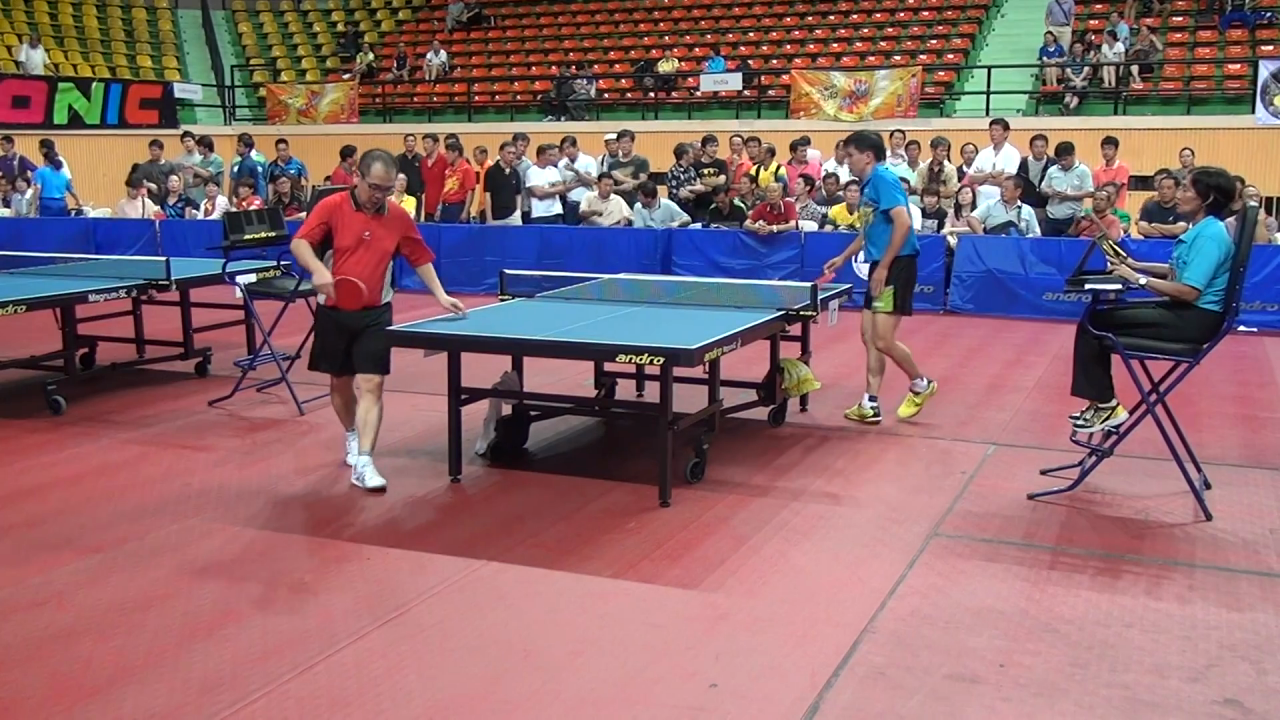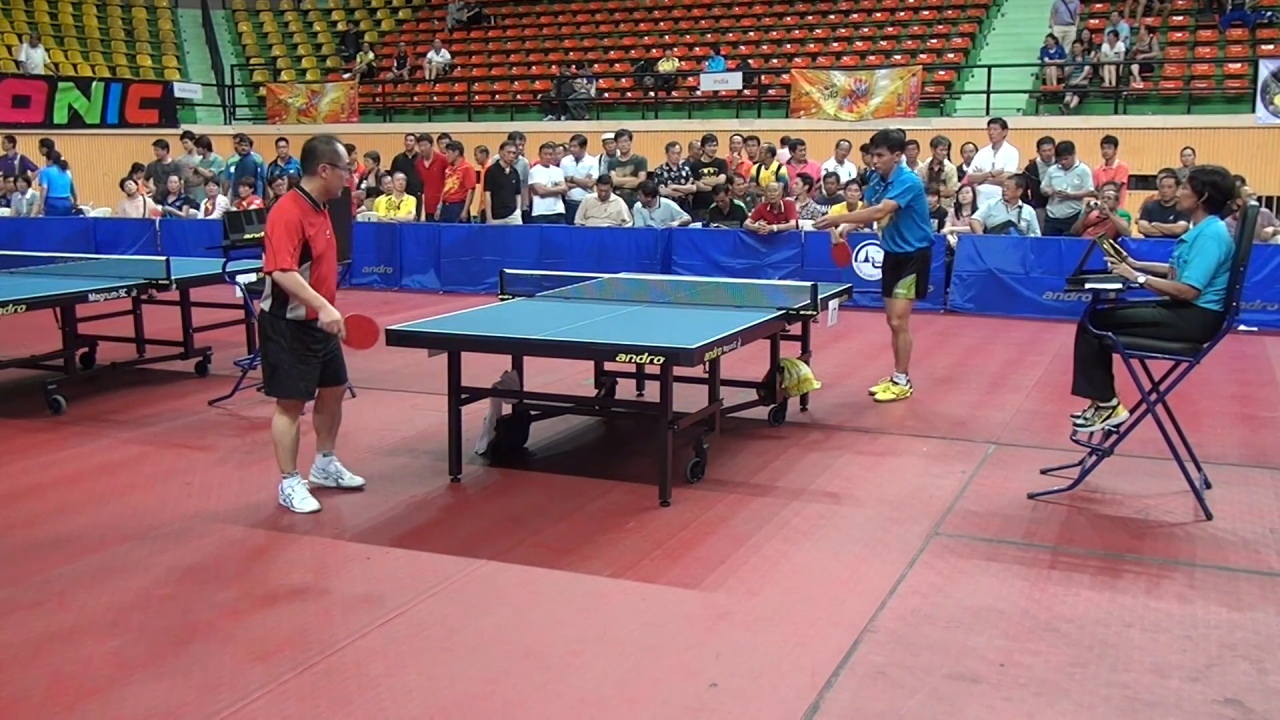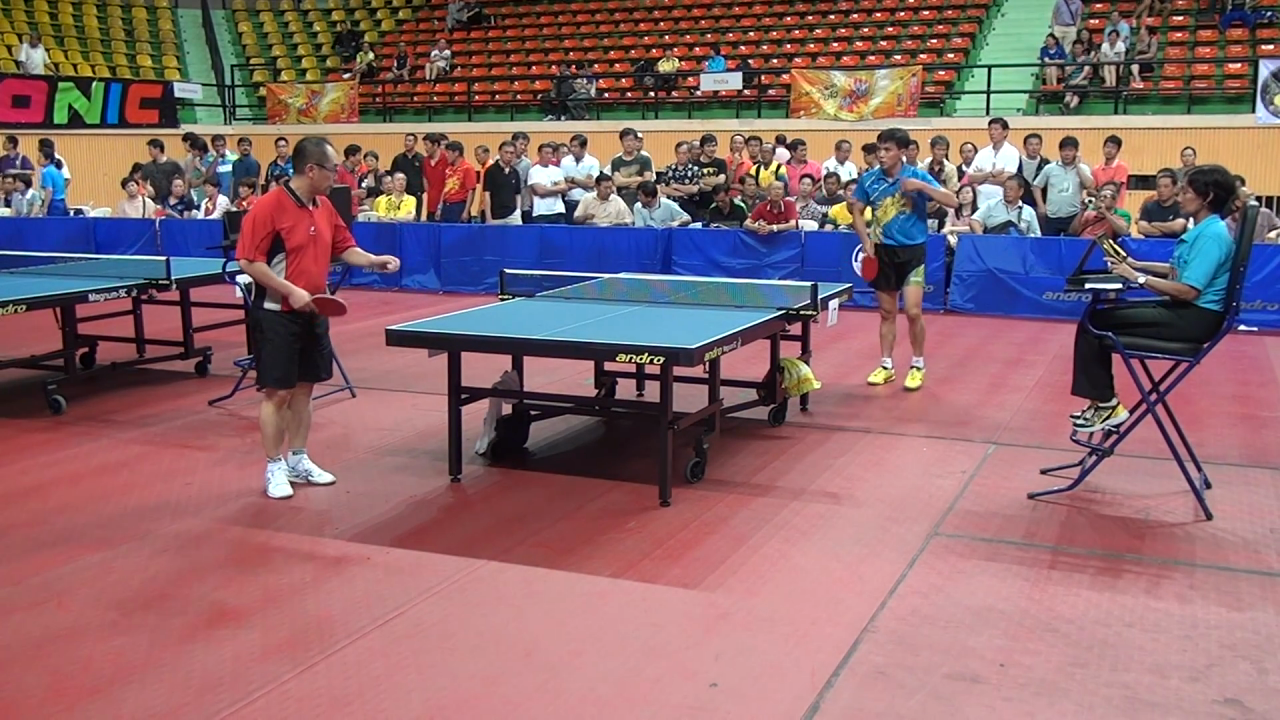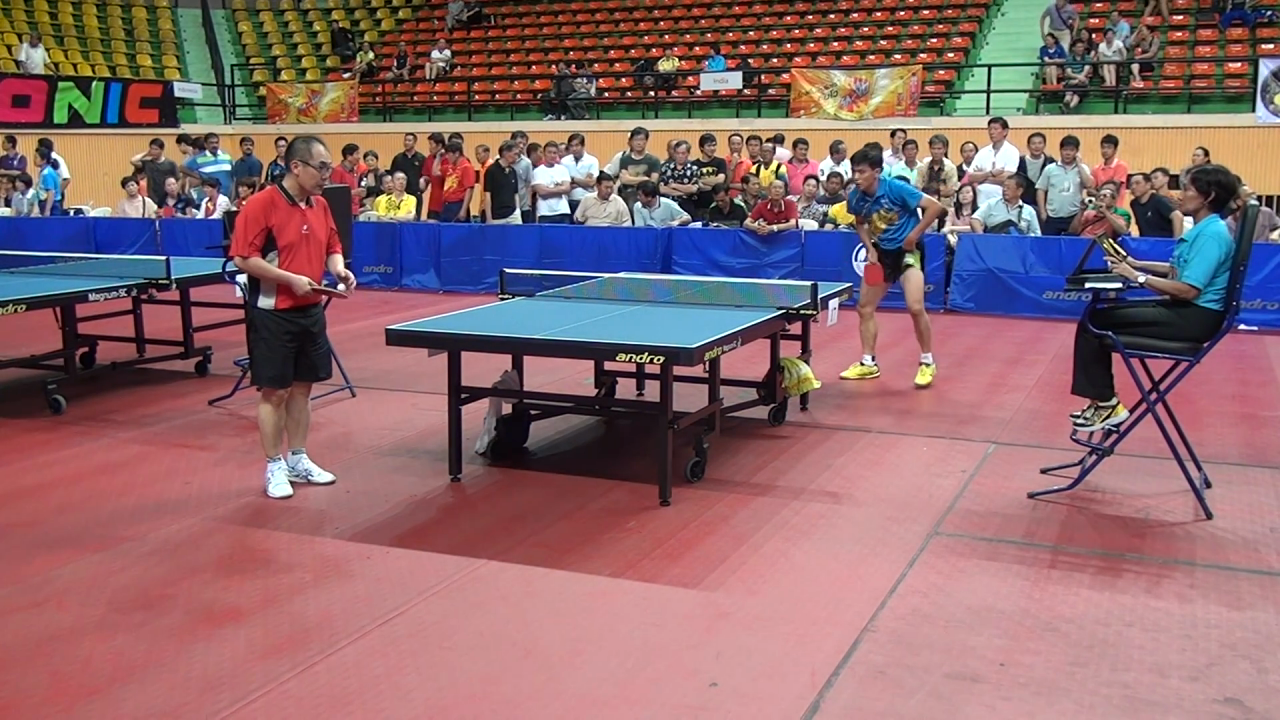
dt=1s
person 1, frame 1
left shoulder: (398, 217)
right shoulder: (331, 207)
left elbow: (420, 258)
right elbow: (299, 243)
left wrist: (440, 293)
right wrist: (318, 270)
left hip: (375, 313)
right hip: (334, 311)
left knee: (370, 387)
right knee: (340, 383)
left ankle: (363, 464)
right ankle: (352, 436)
person 1, frame 2
left shoulder: (320, 206)
right shoulder: (288, 212)
right elbow: (282, 273)
left wrist: (326, 308)
right wrist: (323, 308)
left hip: (320, 320)
right hip: (290, 324)
left knee: (334, 389)
right knee: (290, 404)
left ankle: (325, 465)
right ankle: (290, 483)
person 1, frame 3
left shoulder: (324, 206)
right shoulder: (268, 207)
left elbow: (343, 248)
right elbow: (248, 260)
left wrist: (374, 260)
right wrist: (290, 291)
left hip: (313, 314)
right hip: (277, 316)
left knee: (303, 389)
right knee: (277, 393)
left ankle: (297, 460)
right ankle: (274, 467)
person 1, frame 4
left shoulder: (320, 205)
right shoulder: (262, 205)
left elbow: (332, 248)
right elbow: (243, 258)
left wrist: (339, 269)
right wrist: (290, 278)
left hip: (311, 312)
right hip: (273, 315)
left knee: (301, 389)
right knee: (275, 393)
left ankle: (298, 460)
right ankle: (275, 468)
person 2, frame 1
left shoulder: (882, 179)
right shoulder: (870, 184)
left elbow: (903, 223)
left wrist: (883, 267)
right wrist: (842, 258)
left hip: (896, 266)
right hip: (884, 267)
left knee: (883, 340)
right knee: (869, 336)
left ankle: (921, 385)
right ankle: (870, 404)
person 2, frame 2
left shoulder: (908, 181)
right shoulder: (878, 180)
left elbow: (880, 212)
right elbow: (867, 211)
left wrist: (838, 218)
right wrist: (845, 229)
left hip: (913, 256)
right hip: (893, 254)
left knee: (898, 321)
right knee: (894, 321)
left ankle: (902, 382)
right ankle: (898, 377)
person 2, frame 3
left shoulder: (918, 177)
right shoulder: (868, 179)
left elbow: (952, 202)
right elbow: (857, 213)
left wrist: (921, 186)
right wrist: (866, 241)
left hip: (912, 251)
right hip: (883, 251)
left knee: (913, 311)
right knee: (887, 313)
left ankle: (918, 365)
right ankle: (886, 365)
person 2, frame 4
left shoulder: (896, 188)
right shoulder: (856, 197)
left elbow: (935, 207)
left wrist: (913, 236)
right wrist: (869, 248)
left hip: (907, 248)
right hip: (881, 253)
left knee: (915, 306)
right knee: (864, 307)
left ankle: (927, 361)
right ankle: (868, 363)
person 3, frame 1
left shoulder: (1210, 235)
right shoulder: (1200, 230)
left elbow: (1189, 291)
left wrist: (1138, 279)
right wrist: (1137, 266)
left hip: (1193, 319)
right hip: (1182, 312)
left knee: (1094, 322)
right knee: (1097, 318)
left ankle: (1106, 405)
right ankle: (1103, 401)
person 3, frame 2
left shoulder: (1211, 235)
right shoulder: (1202, 230)
left elbow: (1188, 290)
left wrist: (1138, 277)
right wrist: (1137, 265)
left hip: (1194, 319)
right hip: (1182, 311)
left knee: (1094, 322)
right knee: (1098, 316)
left ankle: (1107, 404)
right ankle: (1105, 401)
person 3, frame 3
left shoulder: (1212, 235)
right shoulder: (1203, 230)
left elbow: (1188, 290)
left wrist: (1138, 277)
right wrist: (1137, 264)
left hip: (1194, 318)
right hip: (1182, 311)
left knee: (1094, 322)
right knee: (1097, 317)
left ankle: (1106, 403)
right ankle: (1104, 401)
person 3, frame 4
left shoulder: (1211, 234)
right shoulder: (1203, 229)
left elbow: (1188, 289)
left wrist: (1138, 277)
right wrist: (1137, 264)
left hip: (1193, 318)
right hip: (1182, 311)
left knee: (1094, 321)
right knee: (1098, 316)
left ankle: (1106, 403)
right ankle: (1104, 400)
